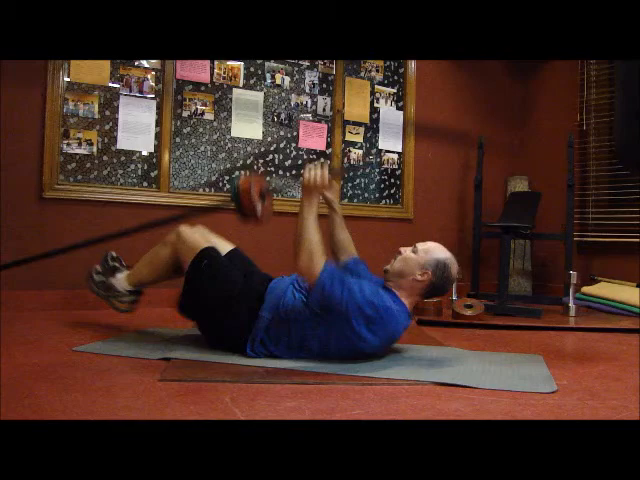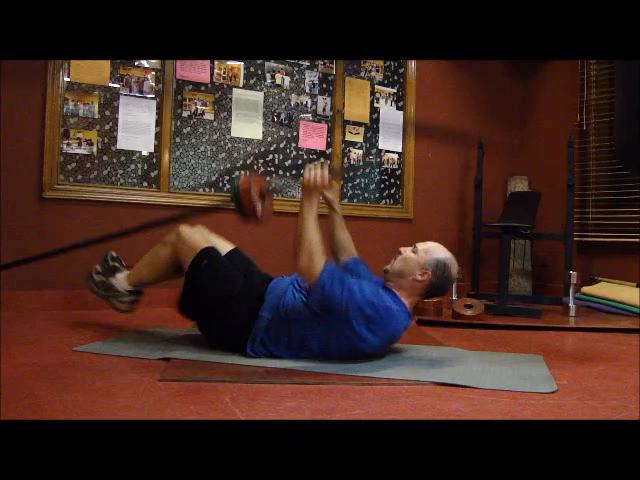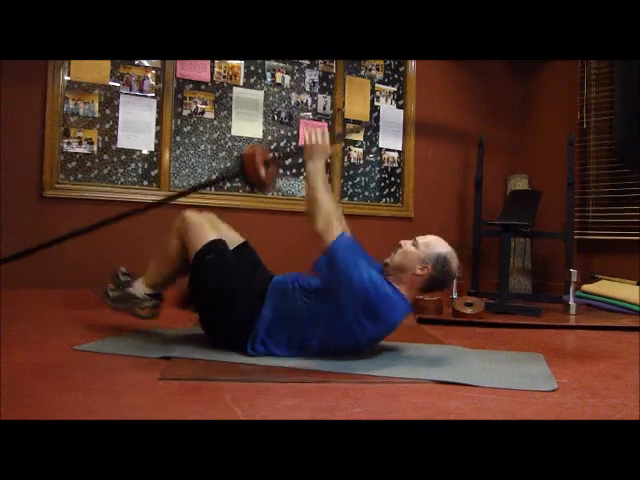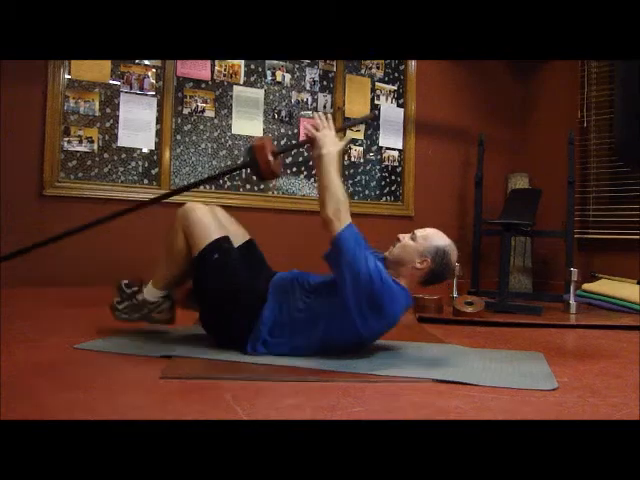
dt=0.1s
person 1, frame 1
left shoulder: (376, 308)
right shoulder: (384, 296)
left elbow: (309, 268)
right elbow: (348, 263)
left wrist: (310, 200)
right wrist: (334, 208)
left hip: (249, 324)
right hip: (264, 298)
left knee: (184, 235)
right knee: (199, 236)
left ankle: (122, 284)
right ankle: (130, 279)
person 1, frame 2
left shoulder: (376, 308)
right shoulder: (385, 296)
left elbow: (309, 268)
right elbow: (349, 263)
left wrist: (310, 200)
right wrist: (334, 207)
left hip: (249, 324)
right hip: (264, 296)
left knee: (185, 235)
right knee: (200, 236)
left ankle: (122, 284)
right ankle: (130, 279)
person 1, frame 3
left shoulder: (375, 298)
right shoulder: (383, 285)
left elbow: (325, 230)
right elbow: (340, 233)
left wrist: (315, 164)
right wrist: (323, 172)
left hip: (248, 323)
right hip: (265, 296)
left knee: (189, 219)
right knee: (207, 221)
left ankle: (139, 292)
right ankle: (148, 290)
person 1, frame 4
left shoulder: (378, 291)
right shoulder: (384, 279)
left elbow: (333, 217)
right elbow: (344, 229)
left wrist: (327, 154)
right wrist: (327, 159)
left hip: (250, 323)
right hip: (268, 293)
left knee: (191, 214)
right knee: (213, 213)
left ankle: (152, 297)
right ankle: (160, 294)
